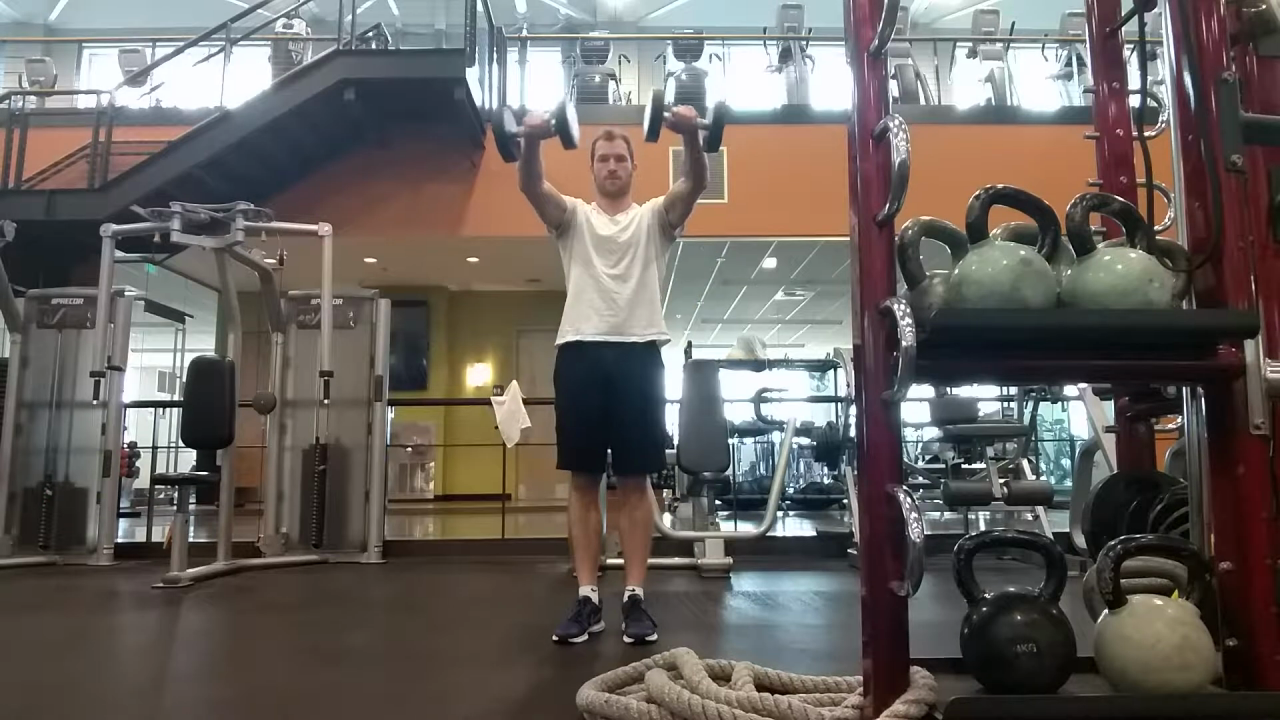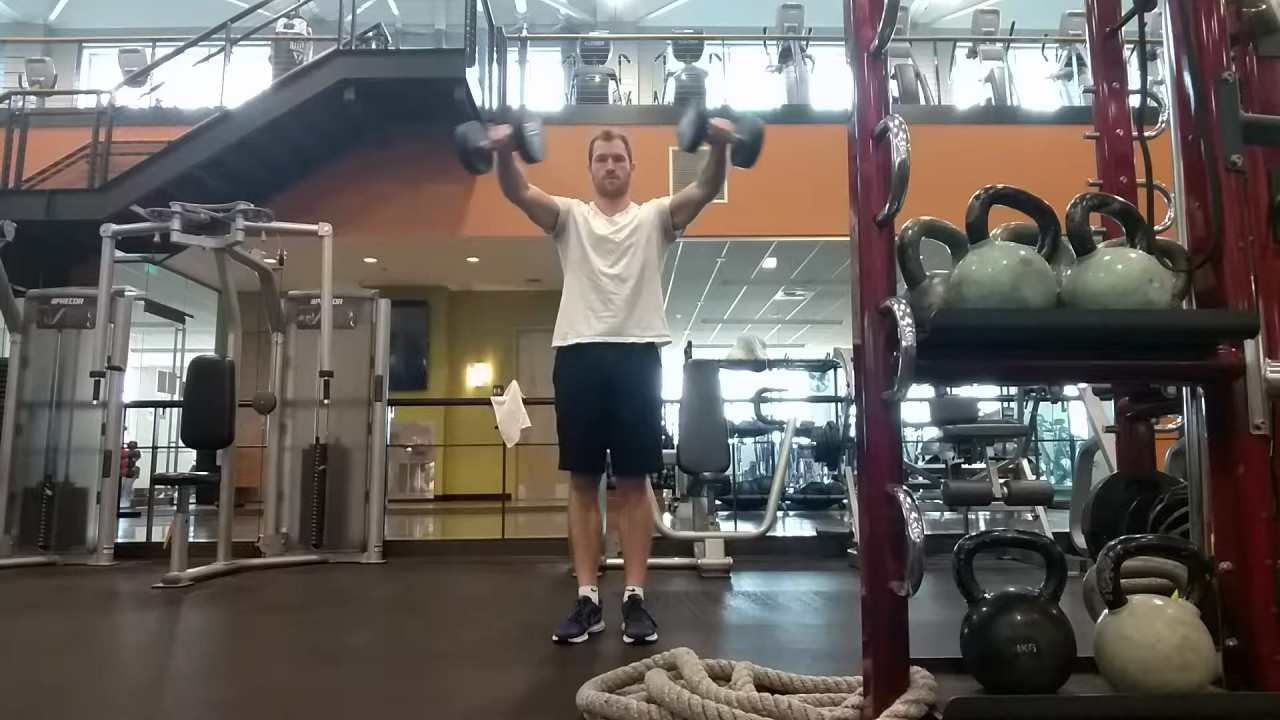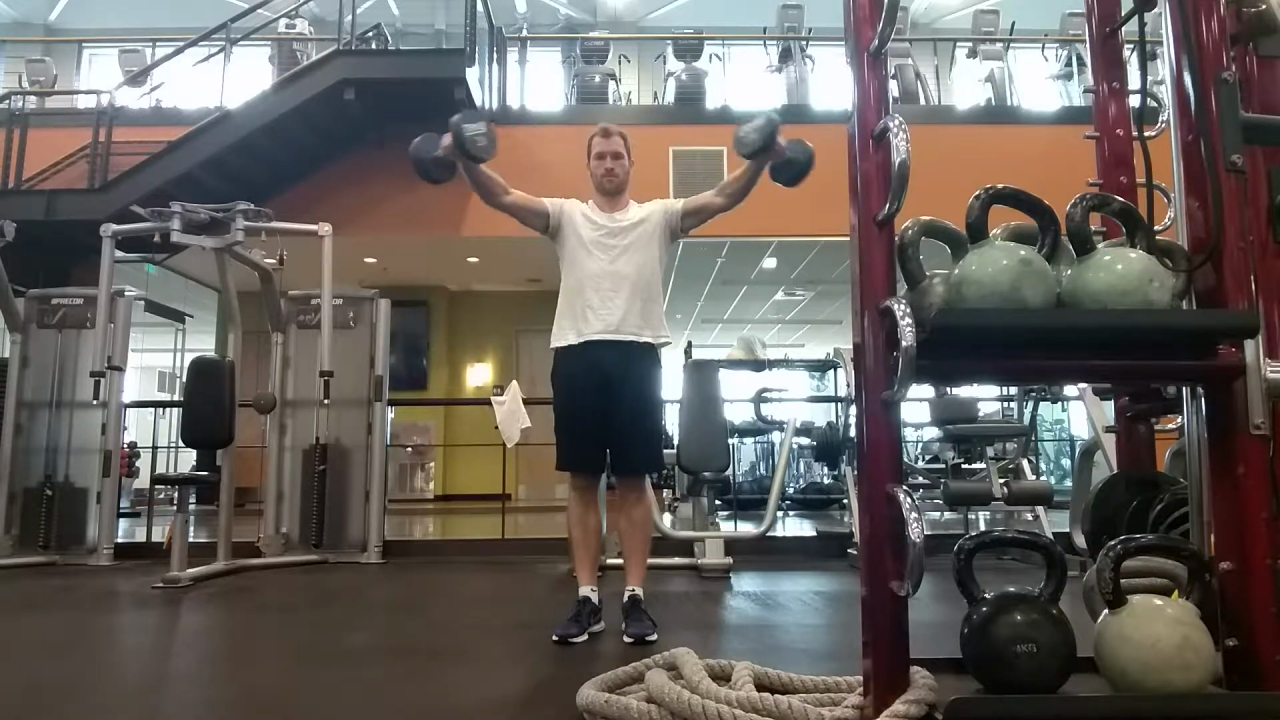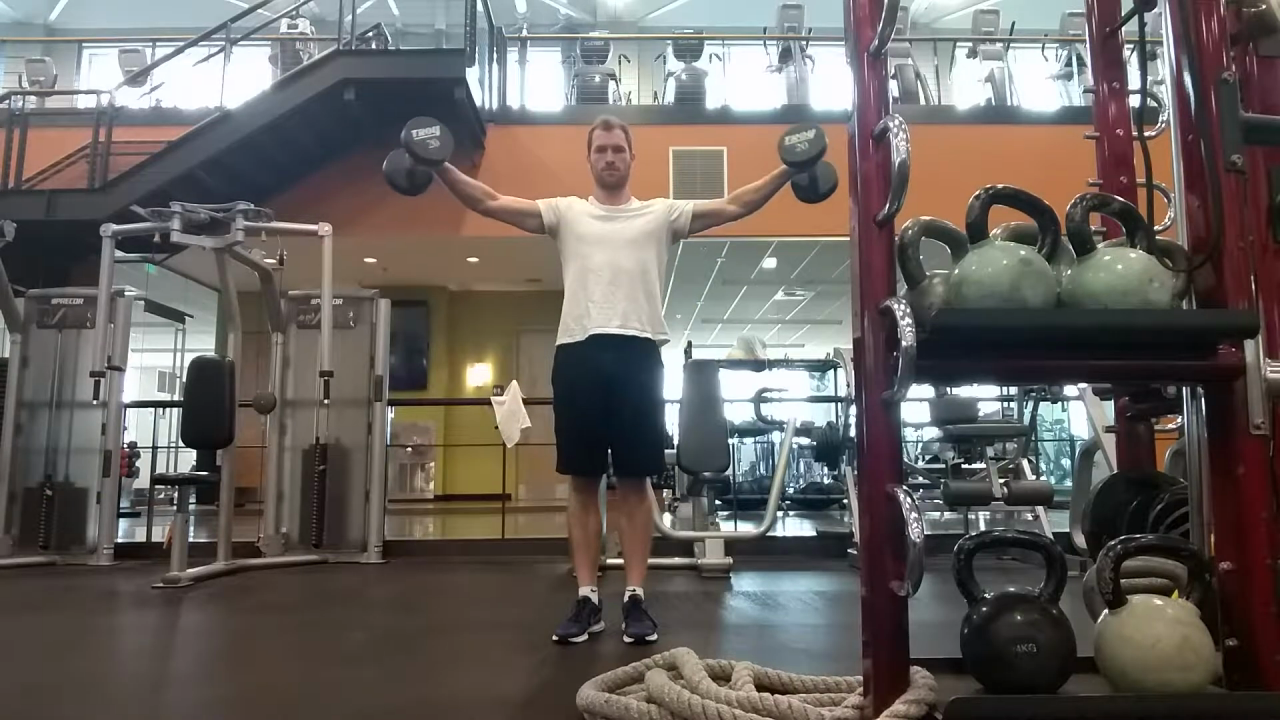
dt=0.3s
person 1, frame 1
left shoulder: (656, 217)
right shoulder: (572, 216)
left elbow: (696, 182)
right elbow: (531, 185)
left wrist: (690, 136)
right wrist: (532, 140)
left hip: (638, 354)
right hip: (581, 353)
left knee: (635, 481)
right knee: (583, 480)
left ankle: (634, 596)
right ankle: (587, 597)
person 1, frame 2
left shoulder: (655, 216)
right shoulder: (568, 216)
left elbow: (706, 189)
right elbow: (518, 191)
left wrist: (720, 146)
right wrist: (502, 151)
left hip: (636, 354)
right hip: (579, 354)
left knee: (634, 480)
right knee: (583, 480)
left ankle: (634, 597)
right ankle: (587, 598)
person 1, frame 3
left shoulder: (658, 216)
right shoulder: (565, 215)
left elbow: (722, 197)
right elbow: (502, 196)
left wrist: (759, 159)
right wrist: (466, 159)
left hip: (636, 354)
right hip: (578, 354)
left knee: (634, 480)
right knee: (582, 480)
left ankle: (634, 597)
right ankle: (587, 598)
person 1, frame 4
left shoulder: (661, 213)
right shoulder: (566, 212)
left elbow: (733, 206)
right elbow: (491, 203)
left wrist: (788, 170)
right wrist: (439, 167)
left hip: (637, 352)
right hip: (578, 352)
left knee: (635, 480)
right knee: (583, 481)
left ankle: (635, 598)
right ankle: (587, 599)
